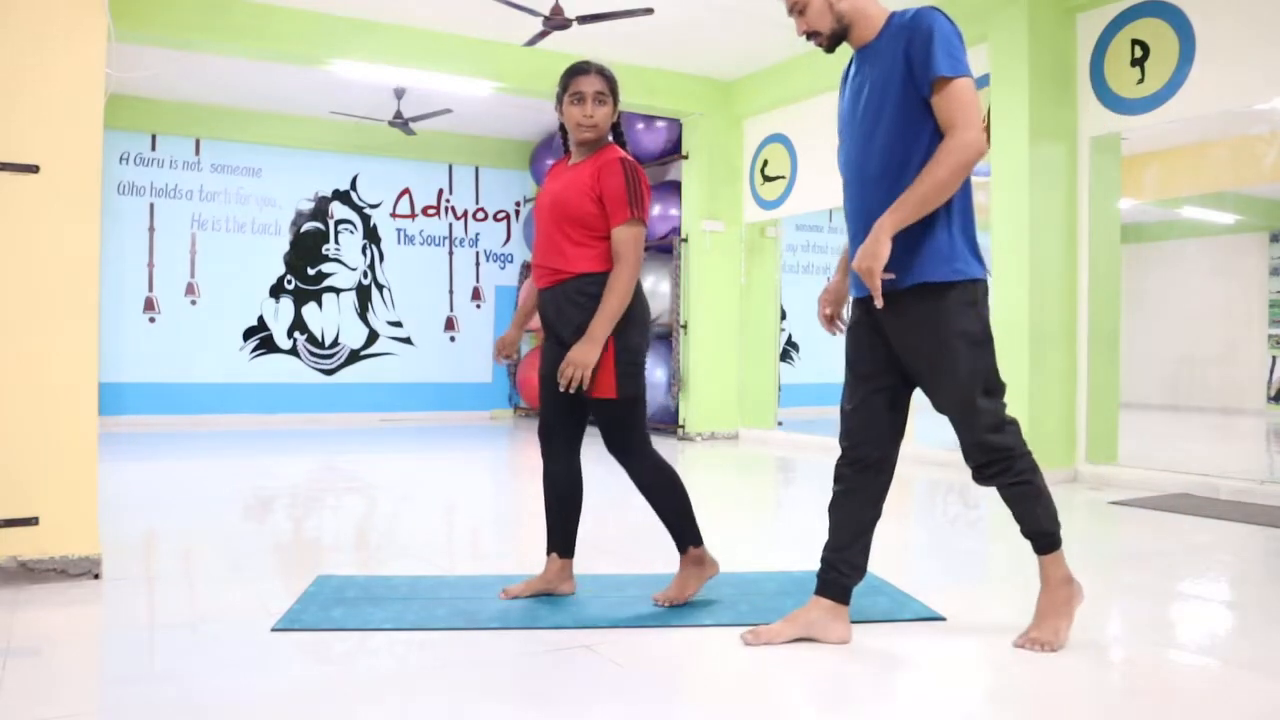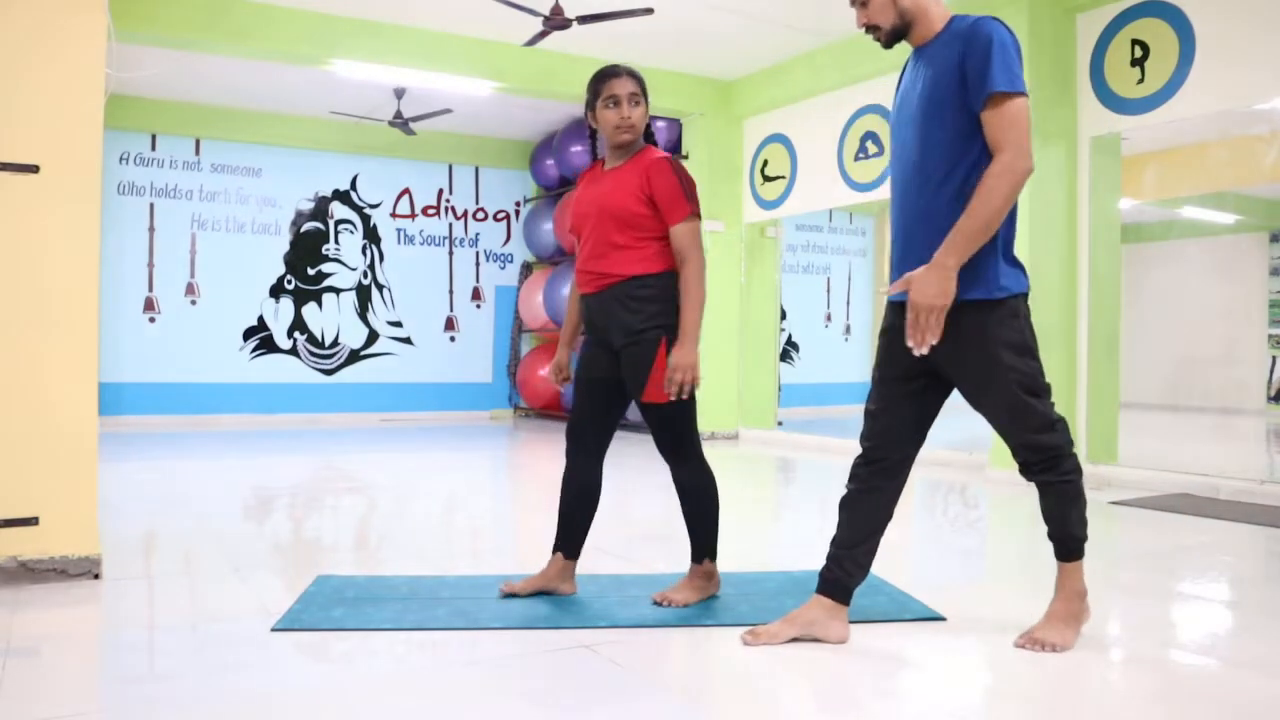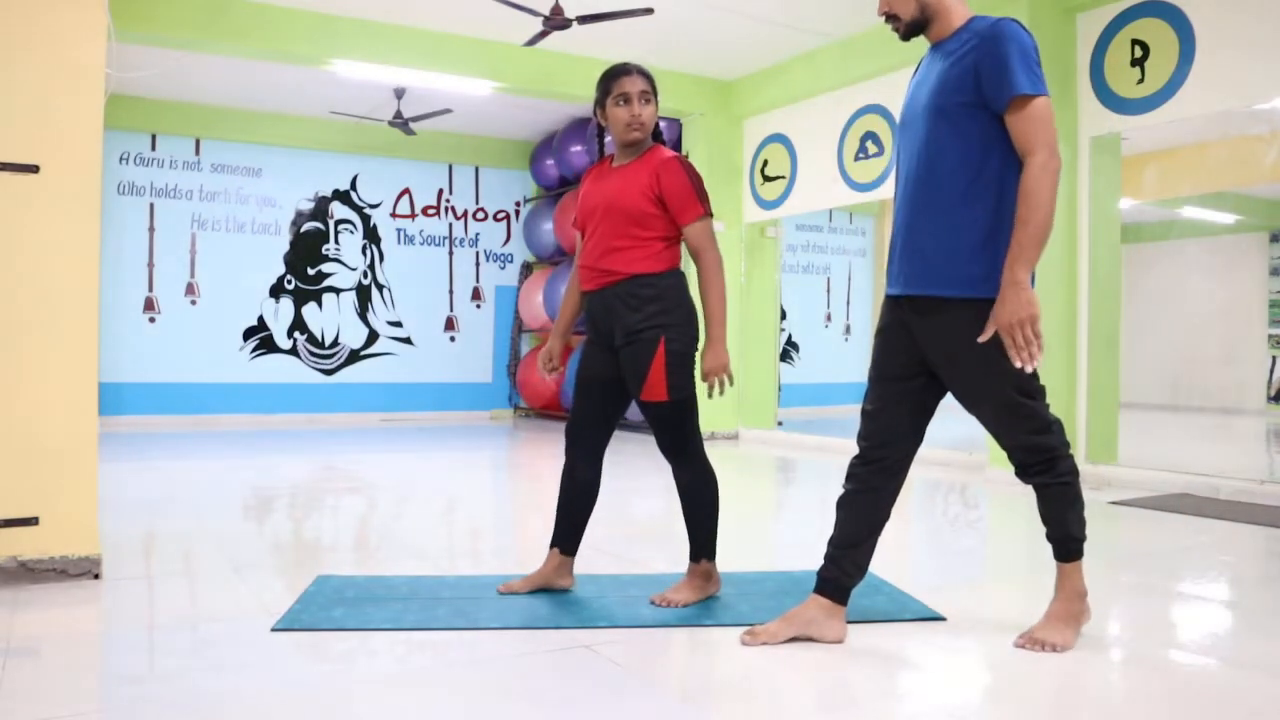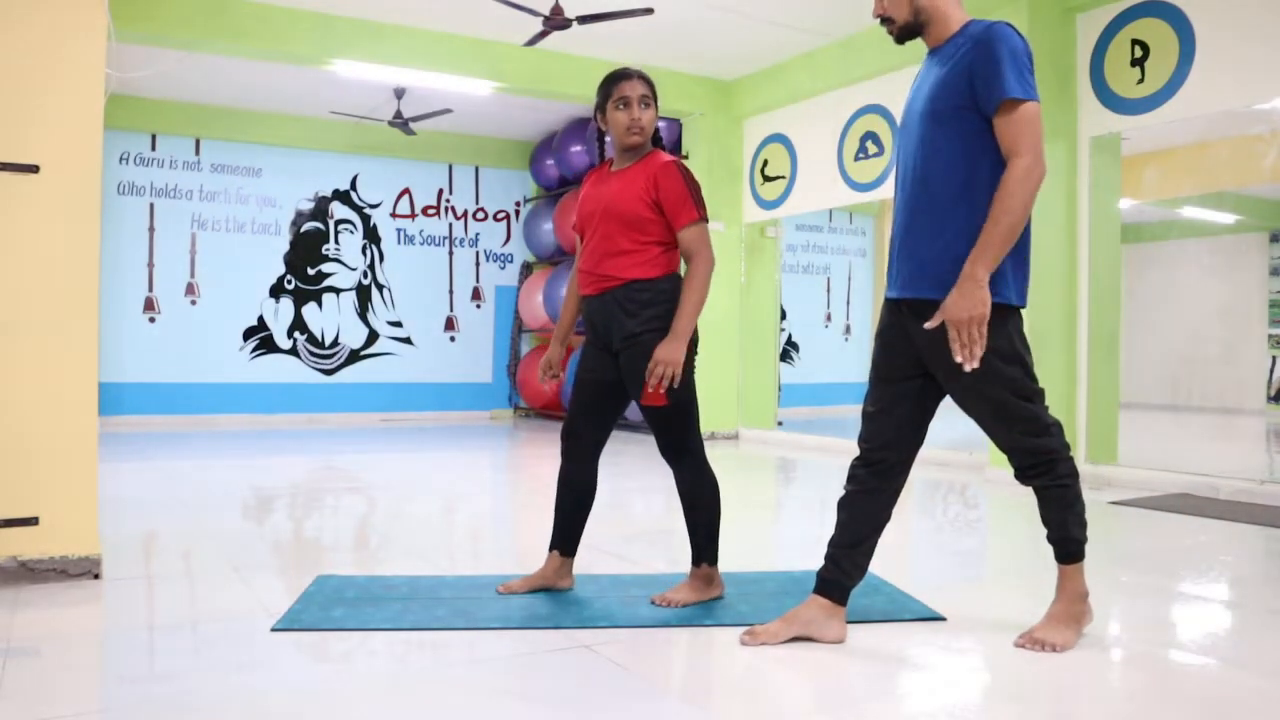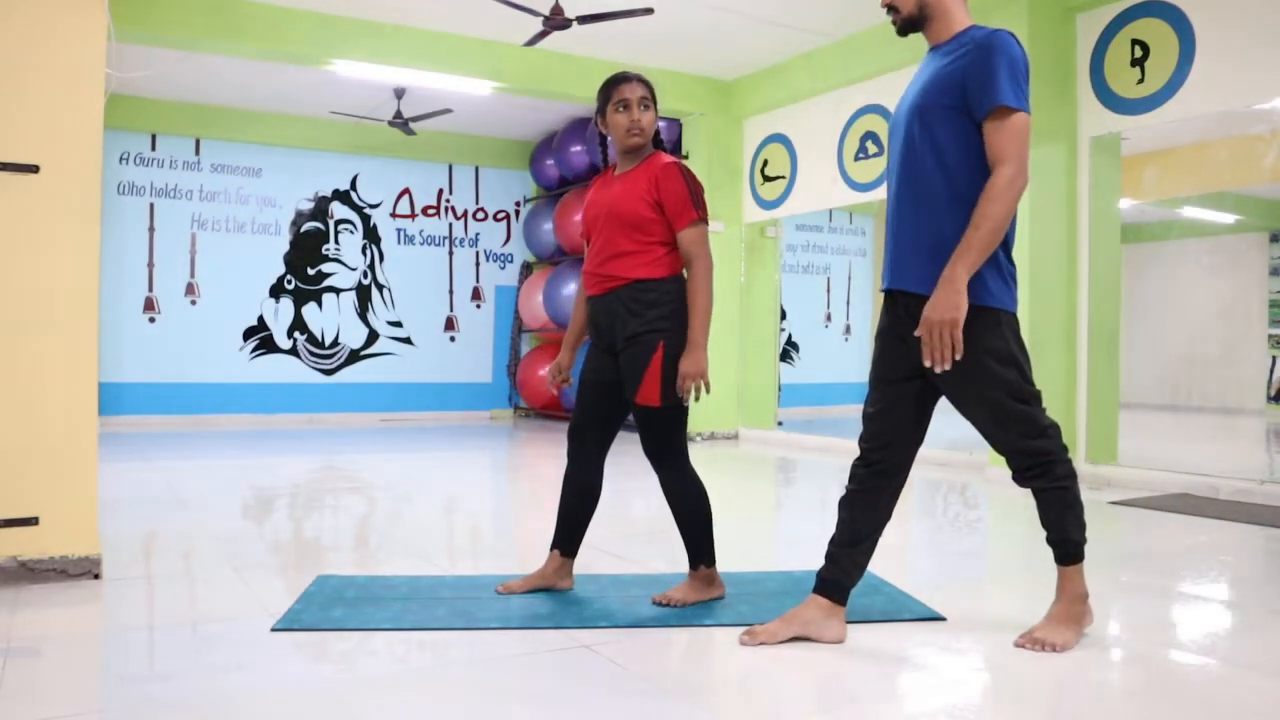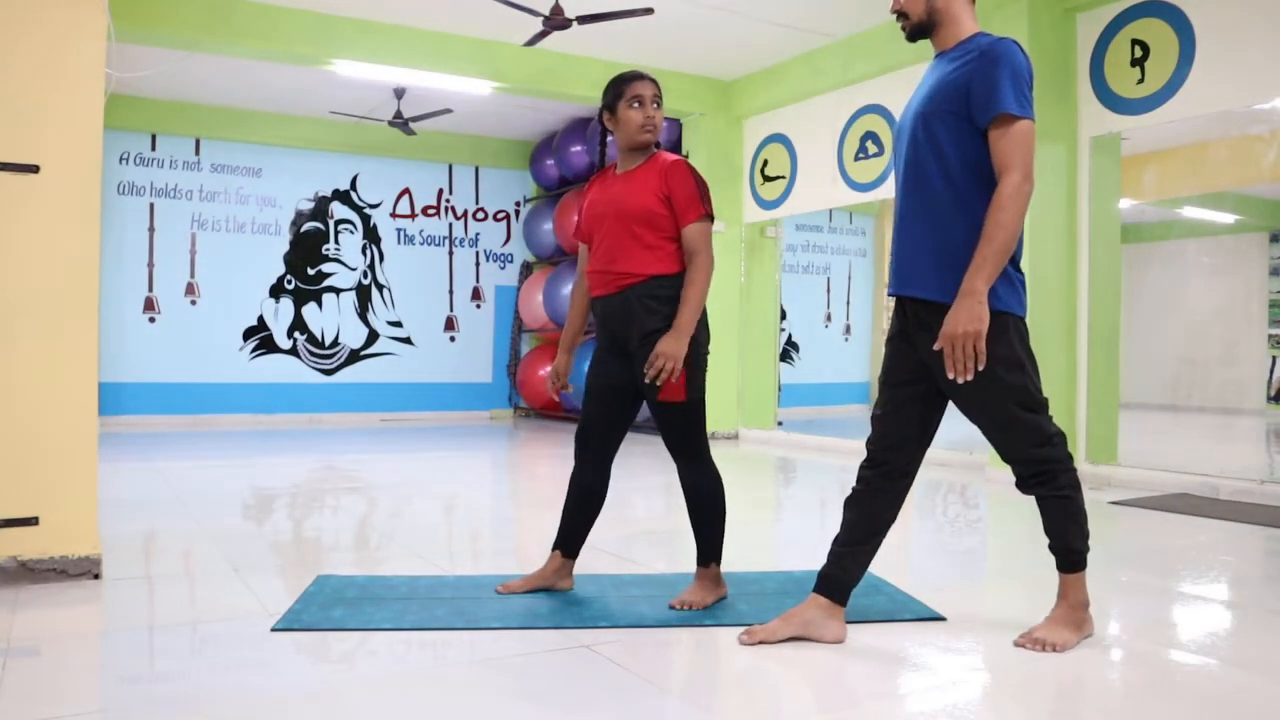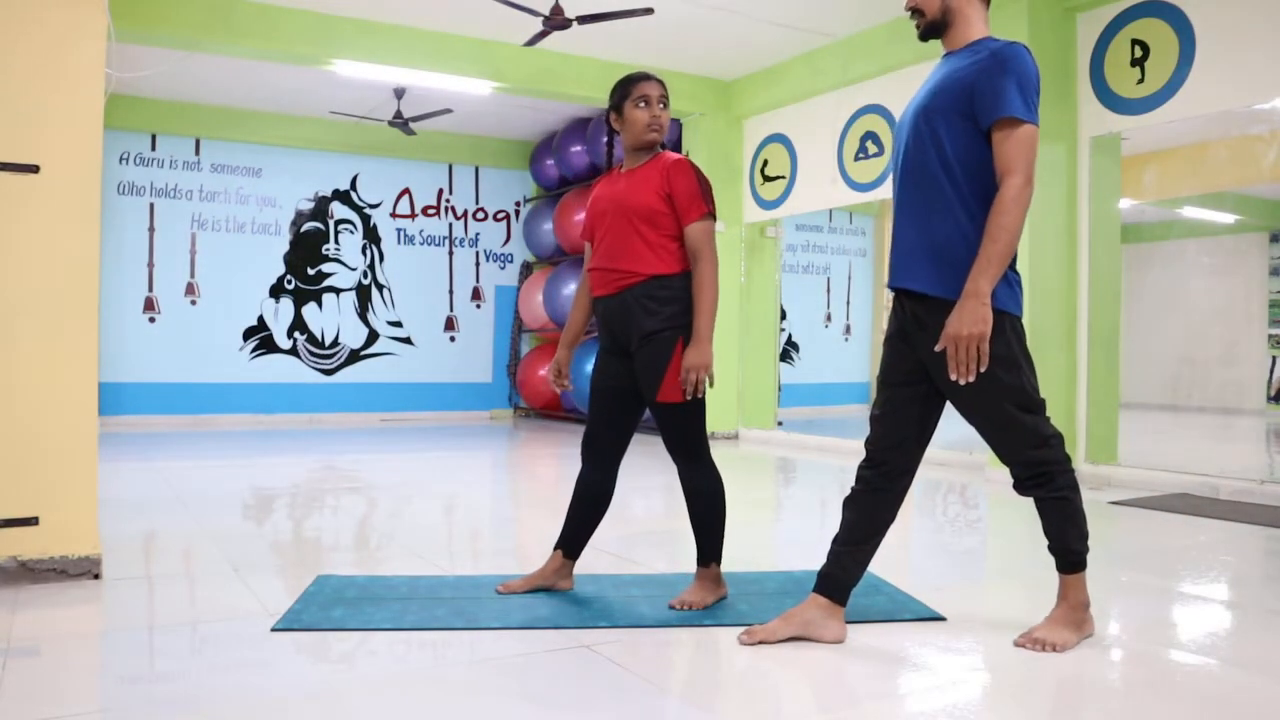
dt=0.4s
person 1, frame 1
right shoulder: (853, 72)
left elbow: (967, 140)
left wrist: (885, 230)
right wrist: (842, 275)
left hip: (938, 284)
right hip: (878, 292)
left knee: (986, 438)
right knee: (861, 450)
left ankle: (1058, 580)
right ankle: (830, 604)
person 1, frame 2
right shoulder: (913, 68)
left elbow: (1013, 161)
left wrist: (945, 267)
left hip: (980, 296)
right hip: (913, 299)
left knee: (1039, 443)
right knee: (881, 451)
left ankle: (1071, 593)
right ankle: (830, 604)
person 1, frame 3
right shoulder: (929, 64)
left elbow: (1042, 160)
left wrist: (1016, 281)
left hip: (975, 298)
right hip: (909, 298)
left knee: (1036, 446)
right knee: (877, 452)
left ankle: (1071, 593)
right ankle: (827, 603)
person 1, frame 4
right shoulder: (931, 67)
left elbow: (1027, 163)
left wrist: (974, 278)
left hip: (971, 301)
right hip: (909, 302)
left knee: (1035, 448)
right knee: (878, 456)
left ankle: (1072, 595)
right ankle: (827, 605)
person 1, frame 5
right shoulder: (931, 67)
left elbow: (1009, 173)
left wrist: (954, 280)
left hip: (964, 302)
right hip: (905, 300)
left knee: (1032, 448)
right knee: (878, 456)
left ankle: (1072, 596)
right ankle: (826, 604)
person 1, frame 6
left shoulder: (994, 59)
right shoulder: (936, 74)
left elbow: (1015, 182)
left wrist: (972, 294)
left hip: (975, 308)
right hip: (916, 308)
left knee: (1036, 455)
right knee: (886, 459)
left ankle: (1074, 602)
right ankle: (827, 605)
person 1, frame 7
left shoulder: (1002, 61)
right shoulder: (943, 74)
left elbow: (1016, 186)
left wrist: (975, 296)
left hip: (970, 306)
right hip: (915, 306)
left knee: (1033, 455)
right knee: (885, 459)
left ankle: (1074, 603)
right ankle: (826, 605)
person 2, frame 1
left shoulder: (618, 167)
right shoulder: (556, 173)
left elbow: (628, 262)
left wrist: (594, 340)
right wrist: (518, 323)
left hip: (608, 317)
right hip: (562, 320)
left knee: (628, 445)
right knee: (556, 444)
left ankle: (696, 558)
right ankle: (558, 568)
person 2, frame 2
left shoulder: (660, 169)
right shoulder: (588, 182)
left elbow: (690, 259)
left wrist: (687, 341)
right wrist: (565, 341)
left hip: (651, 317)
right hip: (603, 325)
left knee: (678, 446)
right knee: (582, 444)
left ankle: (703, 572)
right ankle: (561, 568)
person 2, frame 3
left shoulder: (669, 168)
right shoulder: (593, 179)
left elbow: (707, 255)
left wrist: (715, 341)
right wrist: (558, 334)
left hip: (655, 316)
right hip: (603, 323)
left knee: (680, 445)
right knee: (582, 441)
left ankle: (703, 571)
right ankle: (558, 564)
person 2, frame 4
left shoulder: (667, 172)
right shoulder: (593, 182)
left elbow: (700, 258)
left wrist: (678, 338)
right wrist: (558, 339)
left hip: (651, 319)
right hip: (603, 328)
left knee: (681, 449)
right knee: (578, 442)
left ankle: (706, 575)
right ankle: (558, 565)
person 2, frame 5
left shoulder: (670, 174)
right shoulder: (599, 187)
left elbow: (699, 262)
left wrist: (696, 347)
right wrist: (570, 346)
left hip: (655, 322)
right hip: (608, 329)
left knee: (665, 452)
right knee: (584, 444)
left ankle: (704, 576)
right ankle: (559, 565)
person 2, frame 6
left shoulder: (675, 172)
right shoulder: (596, 188)
left elbow: (700, 257)
right elbow: (586, 275)
left wrist: (681, 334)
right wrist: (565, 349)
left hip: (662, 319)
right hip: (613, 331)
left knee: (688, 449)
right knee: (591, 447)
left ankle: (710, 576)
right ankle: (559, 566)
person 2, frame 7
left shoulder: (677, 171)
right shoulder: (603, 188)
left elbow: (703, 258)
right elbow: (591, 273)
left wrist: (701, 340)
right wrist: (566, 345)
left hip: (664, 319)
right hip: (615, 329)
left knee: (688, 449)
right knee: (599, 448)
left ankle: (710, 576)
right ankle: (560, 565)
